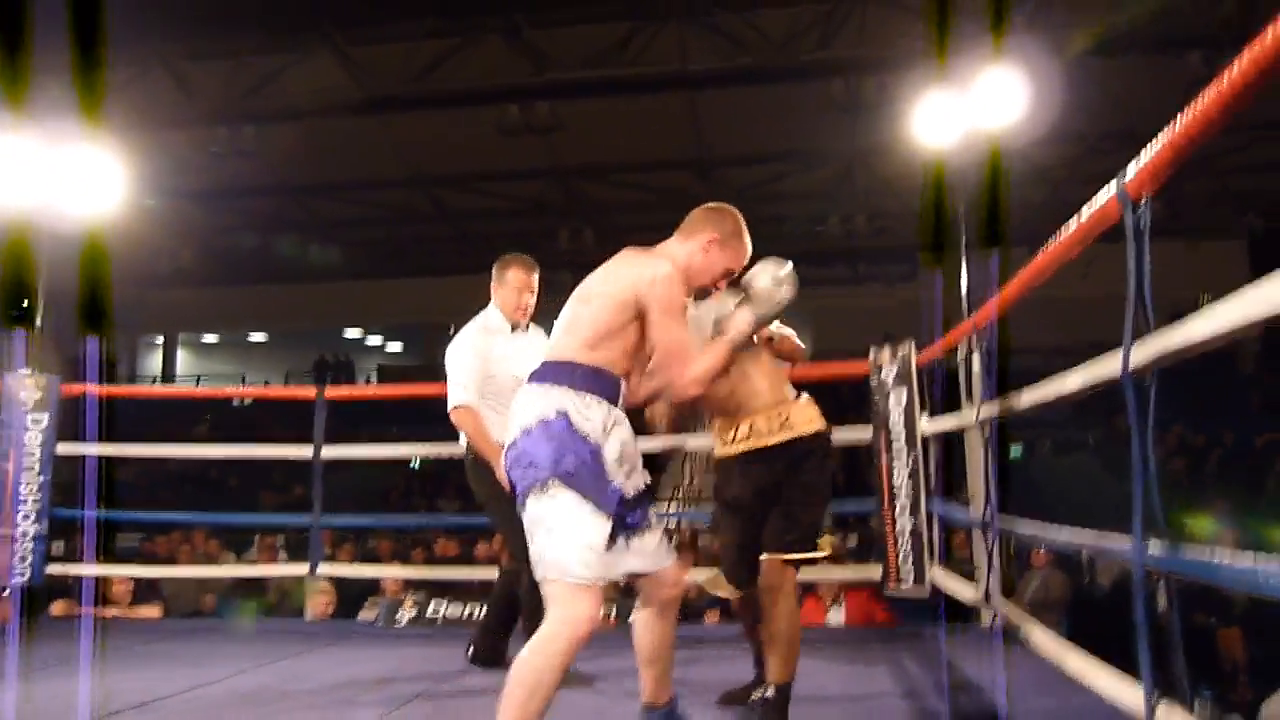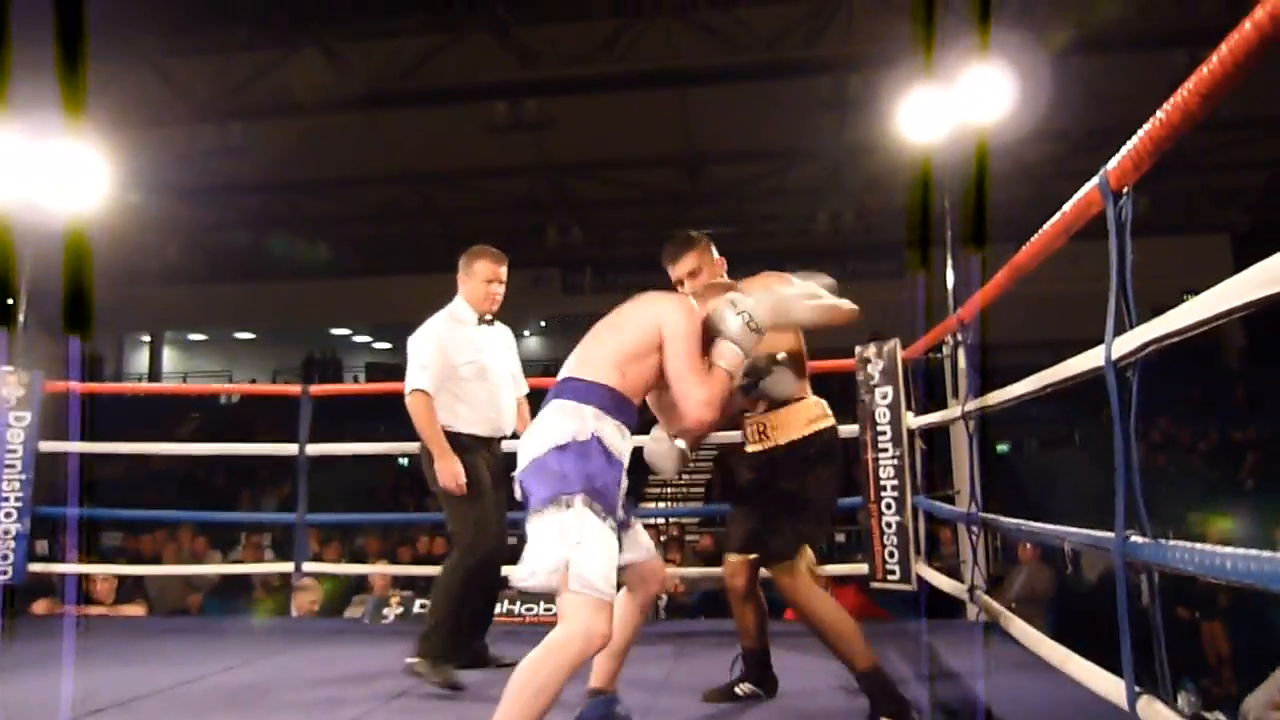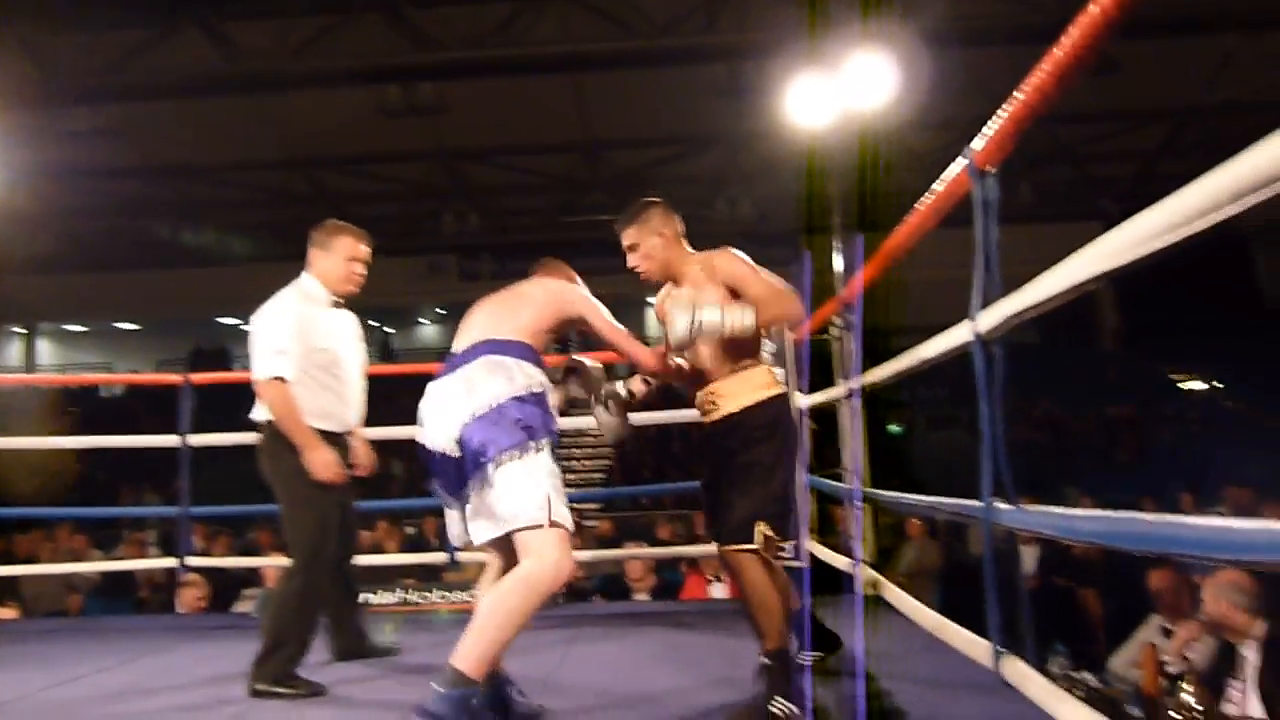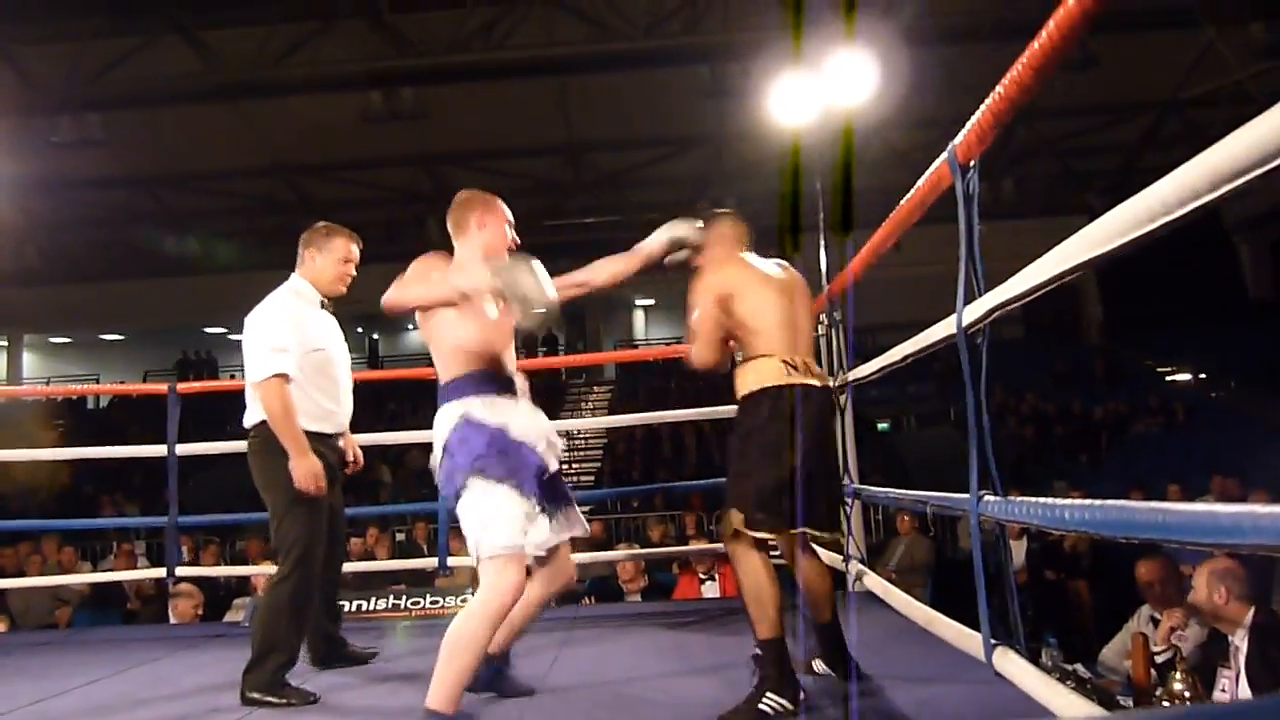
dt=0.4s
person 1, frame 1
left shoulder: (639, 271)
right shoulder: (661, 272)
right elbow: (685, 385)
right wrist: (744, 319)
left hip: (593, 438)
right hip: (557, 432)
left knee: (664, 586)
right knee: (576, 613)
person 1, frame 2
left shoulder: (654, 315)
right shoulder: (682, 312)
right elbow: (694, 415)
right wrist: (733, 354)
left hip: (578, 447)
right hip: (574, 444)
left knee: (648, 576)
right knee: (589, 627)
person 1, frame 3
left shoulder: (489, 305)
right shoulder: (565, 294)
right elbow: (644, 359)
left wrist: (558, 388)
right wrist: (673, 364)
left hip: (443, 406)
right hip: (499, 395)
left knee: (517, 553)
right knee: (551, 564)
person 1, frame 4
left shoulder: (497, 285)
right shoulder: (434, 269)
left elbow: (583, 281)
right elbow: (395, 298)
left wrist: (650, 246)
right wrist: (480, 282)
left hip: (520, 430)
right hip: (474, 428)
left knee: (558, 565)
right knee: (503, 583)
left ankle: (489, 662)
person 2, frame 1
left shoulder: (729, 314)
left elbow: (794, 351)
right elbow: (660, 417)
left hip: (797, 441)
right hip: (738, 460)
left knee: (777, 572)
right knee: (743, 587)
right ankle: (767, 679)
person 2, frame 2
left shoulder: (766, 288)
left elbow: (845, 311)
left hip: (804, 444)
right hip: (761, 452)
left knee: (793, 576)
right knee: (737, 573)
right ankle: (757, 674)
person 2, frame 3
left shoulder: (723, 264)
right shoulder: (667, 303)
left elbow: (790, 310)
right elbow: (689, 369)
left wrist: (719, 320)
left hip: (755, 414)
right hip: (722, 423)
left knee: (741, 549)
right knee: (743, 544)
right ankle: (813, 635)
person 2, frame 4
left shoulder: (717, 278)
right shoulder: (785, 273)
left elbow: (703, 358)
left wrist: (717, 347)
left hip: (770, 398)
right hip: (814, 397)
left knee: (744, 538)
right knee: (792, 536)
right ankle: (834, 652)
person 3, frame 1
left shoulder: (537, 339)
right shoulder: (473, 342)
right elbow: (461, 409)
right wrist: (500, 460)
right hip: (494, 462)
left knee: (525, 555)
right knee: (534, 555)
left ankle: (488, 644)
person 3, frame 2
left shoulder: (503, 335)
right shoulder: (438, 331)
left elbow: (517, 396)
right elbow: (417, 395)
right wrist: (443, 456)
left hip: (492, 453)
right hip: (456, 453)
left knee: (490, 552)
right knee: (475, 546)
left ankle: (466, 647)
right ankle: (430, 651)
person 3, frame 3
left shoulder: (345, 318)
right shoulder: (286, 311)
right elbow: (271, 385)
left wrist: (356, 439)
right wrist: (313, 447)
left hip: (331, 447)
right hip: (296, 446)
left knee: (339, 547)
right knee: (313, 555)
left ankle: (349, 638)
right ankle: (271, 671)
person 3, frame 4
left shoulder: (321, 316)
right shoulder: (280, 311)
right elbow: (271, 385)
left wrist: (343, 436)
right wrist: (300, 455)
left hip: (319, 448)
right hip: (287, 450)
left knee: (328, 551)
right knee: (299, 559)
left ankle: (327, 645)
right ankle: (263, 679)
